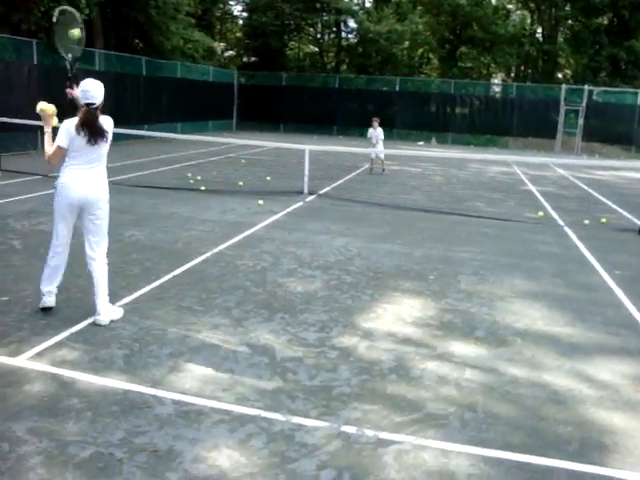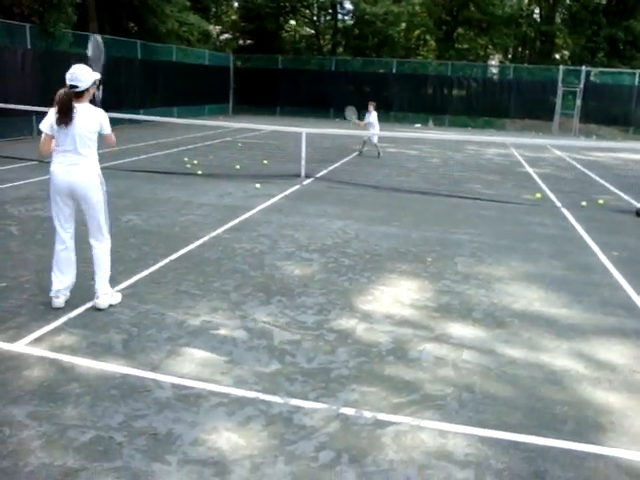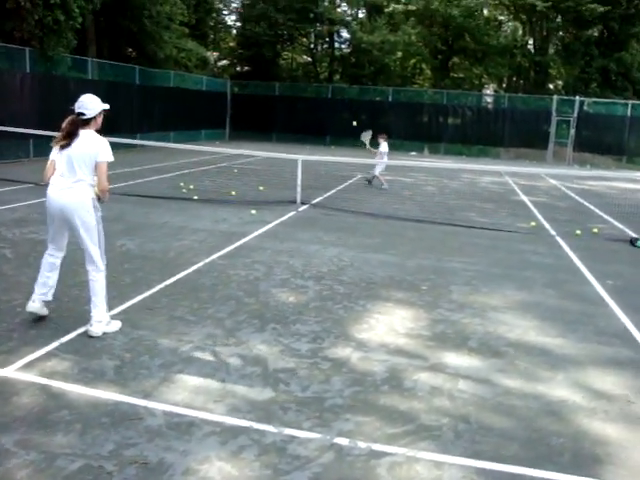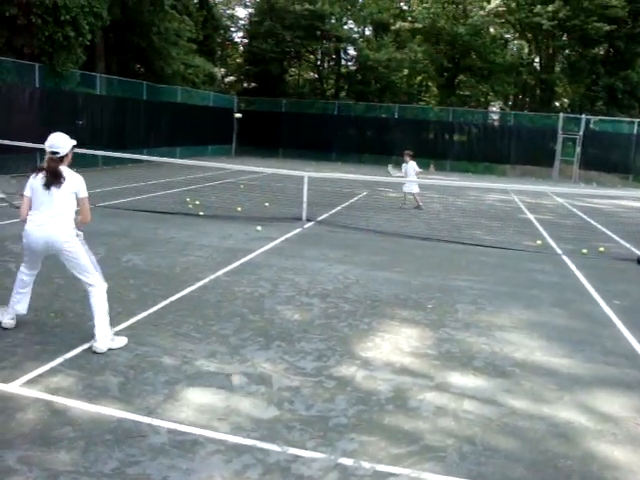
dt=0.4s
person 1, frame 1
left shoulder: (70, 126)
right shoulder: (108, 124)
left elbow: (51, 160)
left wrist: (48, 129)
right wrist: (80, 97)
left hip: (69, 188)
right hip: (96, 192)
left knee: (59, 244)
right knee: (96, 252)
left ankle: (48, 294)
right ankle: (103, 310)
person 1, frame 2
left shoulder: (55, 113)
right shoulder: (97, 115)
left elbow: (44, 151)
right elbow: (112, 142)
left hip: (60, 177)
right hip: (87, 178)
left knee: (63, 238)
right knee: (100, 238)
left ankle: (59, 293)
right ankle: (103, 294)
person 1, frame 3
left shoulder: (63, 141)
right shoulder: (99, 143)
left elbow: (47, 176)
right elbow: (103, 186)
right wrist: (103, 196)
left hip: (55, 198)
right hip: (80, 202)
left knee: (54, 250)
right knee: (95, 263)
left ankle: (38, 299)
right ankle: (98, 321)
person 1, frame 4
left shoulder: (35, 177)
right shoulder: (76, 179)
left elbow: (23, 214)
right elbow: (85, 218)
left hip: (33, 233)
right hip: (63, 234)
left knee: (28, 270)
right knee: (95, 284)
right ankle: (103, 337)
